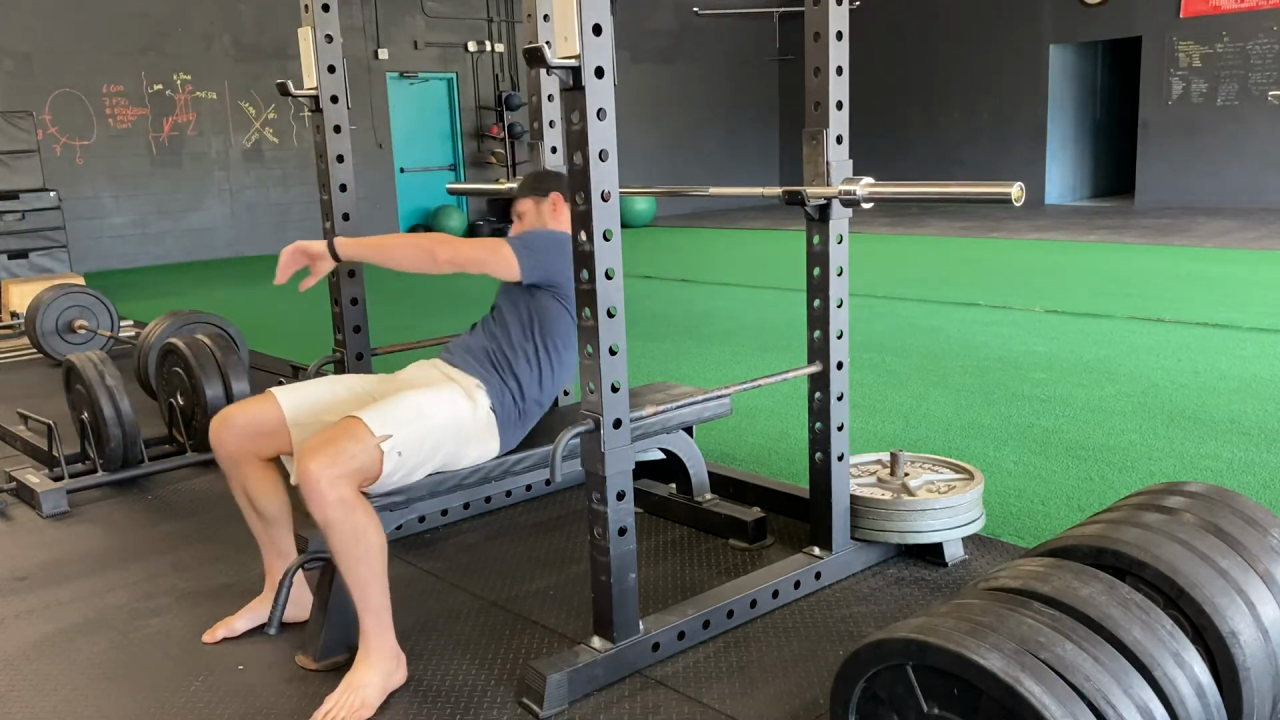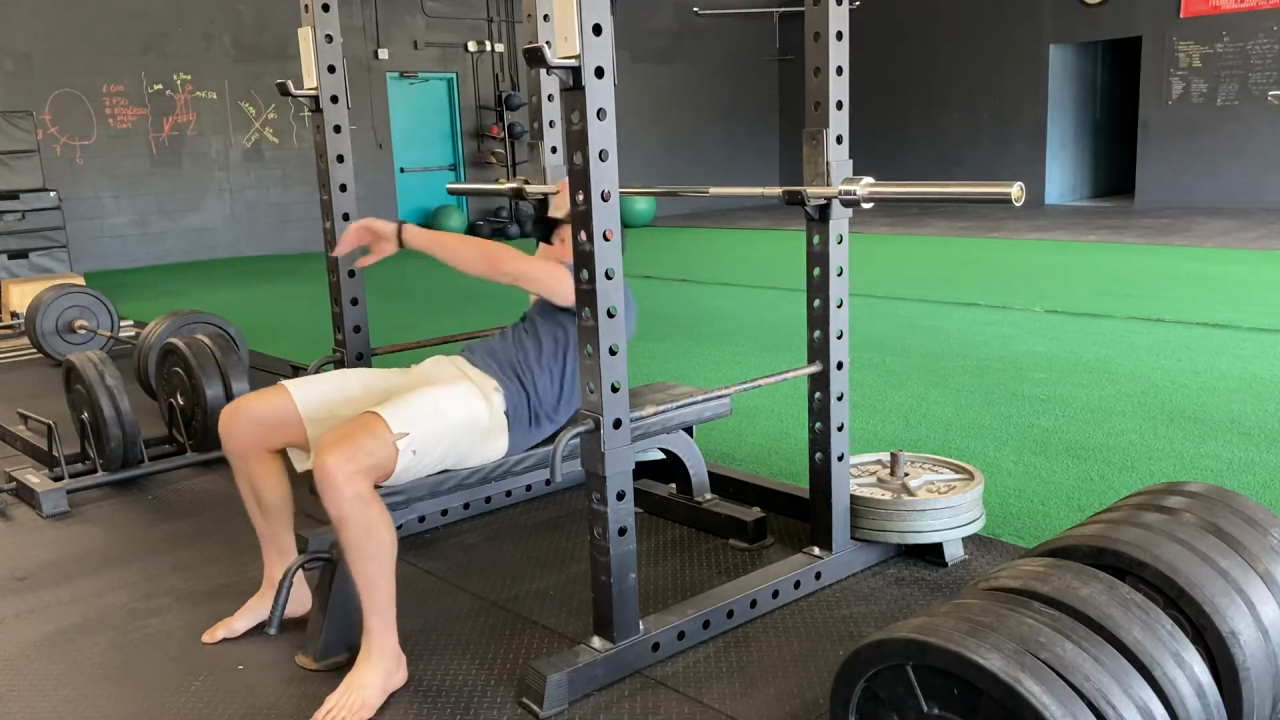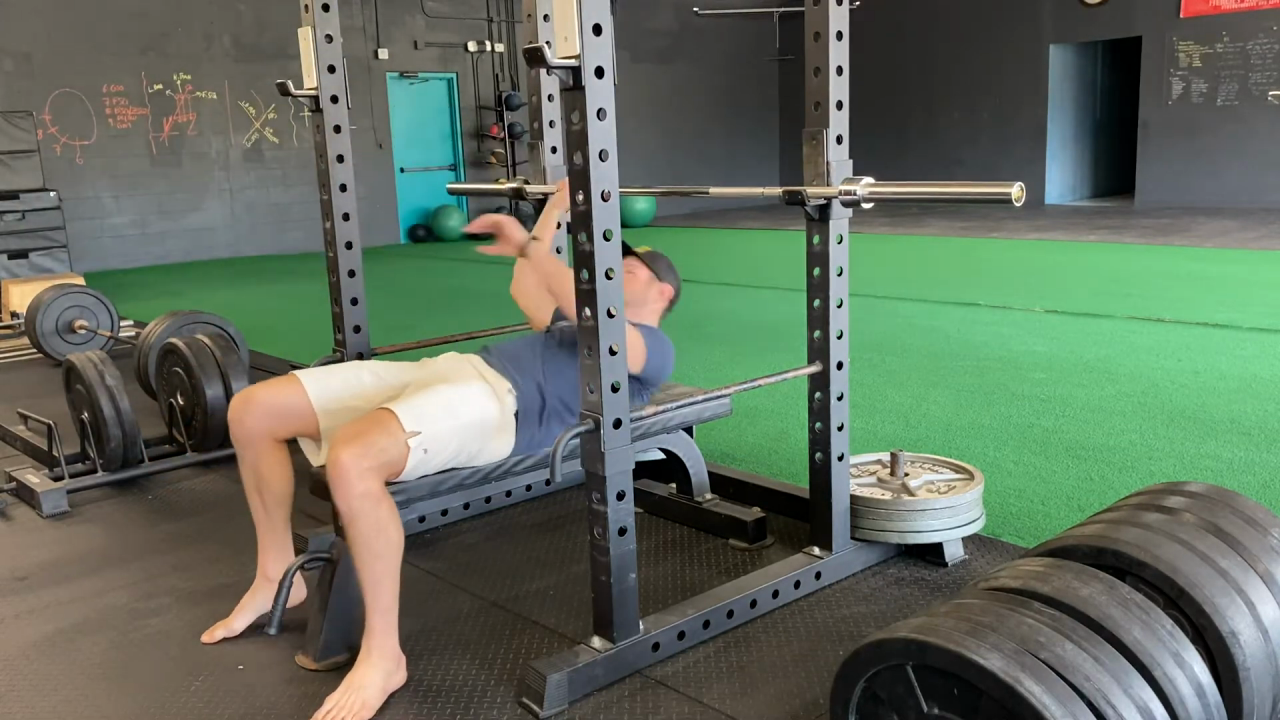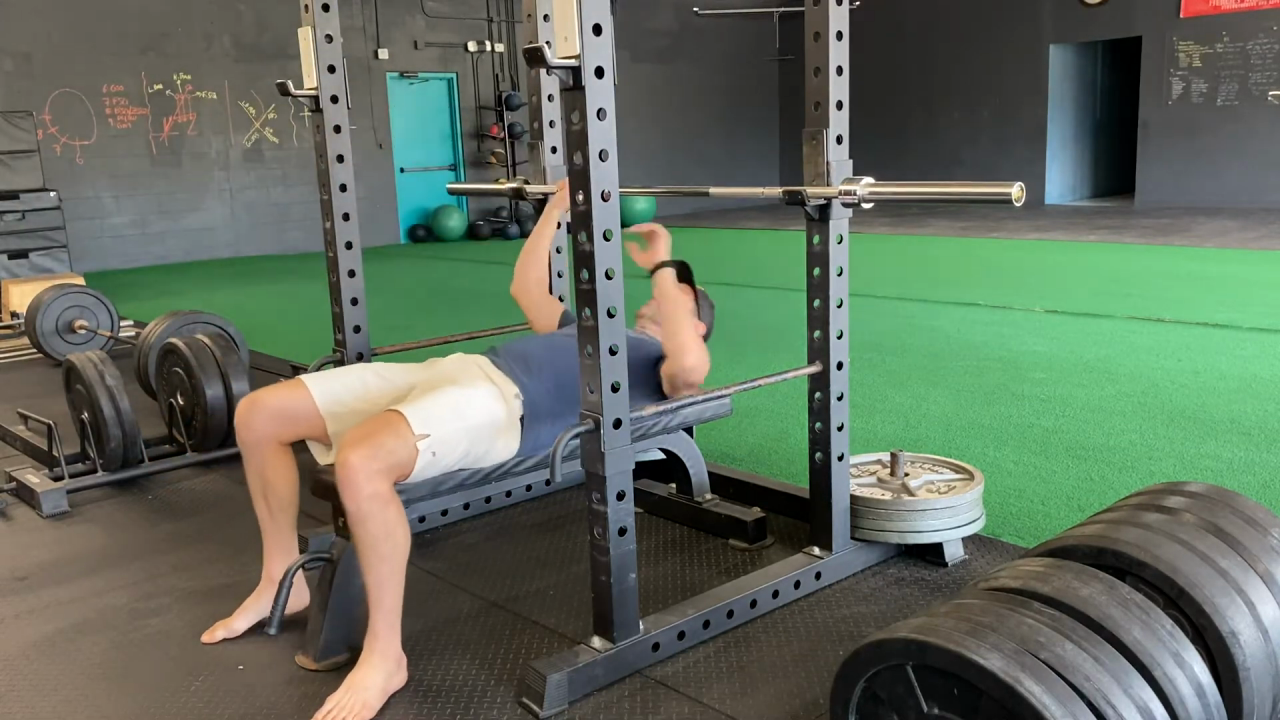
dt=0.2s
person 1, frame 1
left shoulder: (559, 250)
right shoulder: (563, 263)
left elbow: (443, 254)
left wrist: (335, 249)
left hip: (471, 405)
left knee: (322, 469)
right knee: (233, 430)
left ankle: (381, 654)
right ankle: (285, 587)
person 1, frame 2
right shoulder: (578, 293)
left elbow: (508, 267)
right elbow: (534, 277)
left wrist: (404, 234)
right wrist: (563, 207)
left hip: (486, 404)
left knee: (339, 464)
right knee: (242, 421)
left ankle: (382, 655)
right ankle: (283, 583)
person 1, frame 3
left shoulder: (653, 351)
right elbow: (527, 289)
left wrist: (529, 245)
right wrist: (555, 210)
left hip: (494, 403)
left knee: (351, 461)
right knee: (251, 411)
left ankle: (382, 654)
right ankle: (275, 576)
person 1, frame 4
left shoulder: (661, 364)
left elbow: (693, 366)
right elbow: (526, 288)
left wrist: (662, 266)
right wrist: (558, 206)
left hip: (501, 403)
right hip: (449, 372)
left knee: (359, 463)
right knee: (258, 415)
left ankle: (384, 655)
right ankle: (281, 579)
